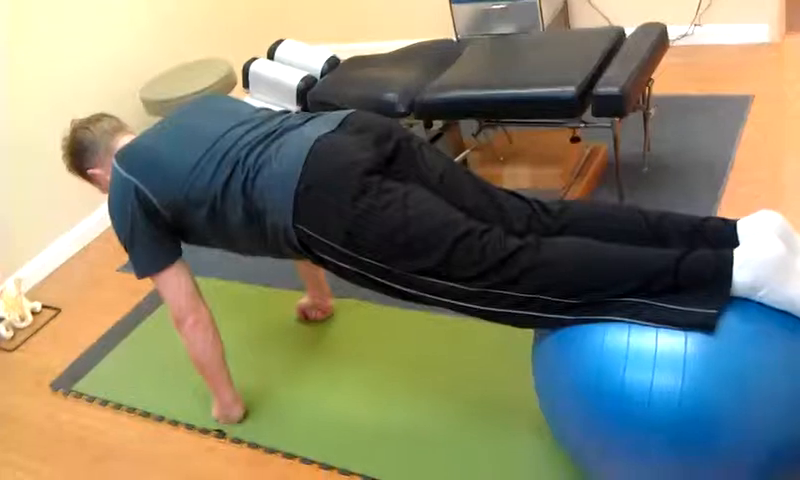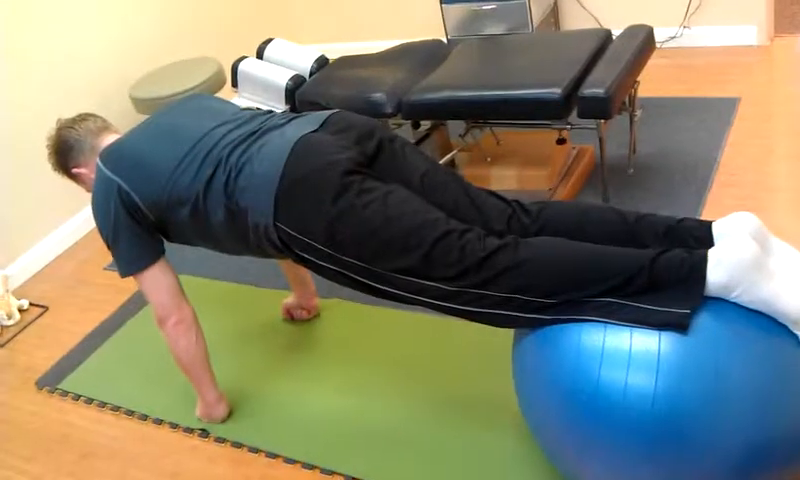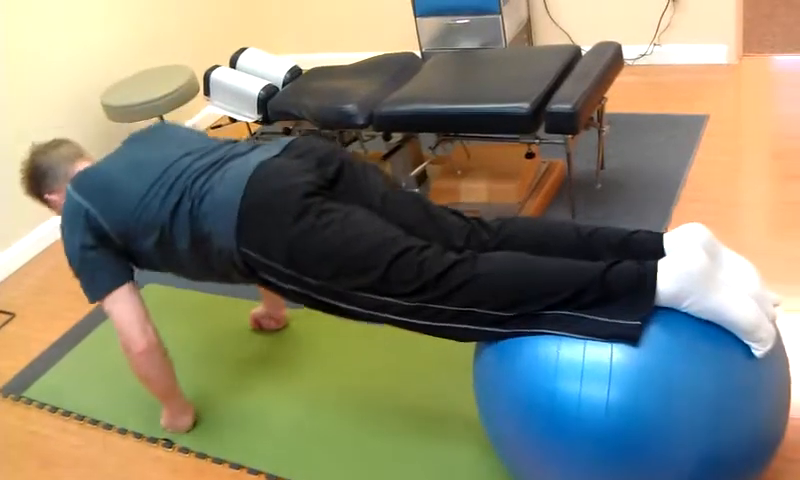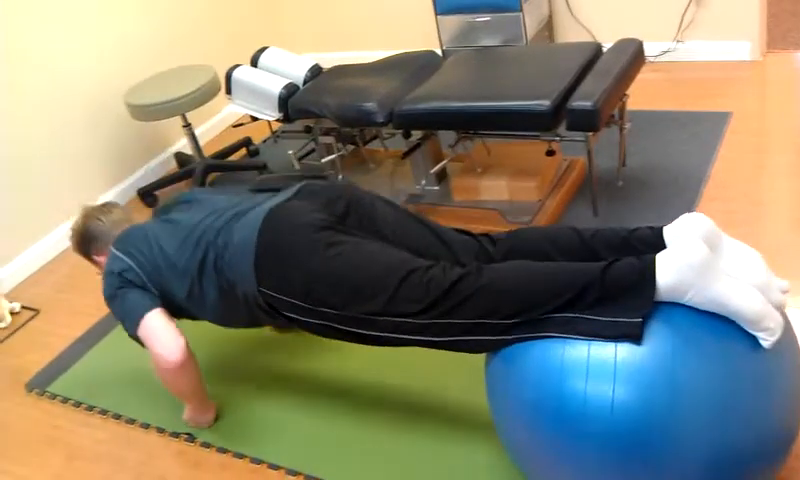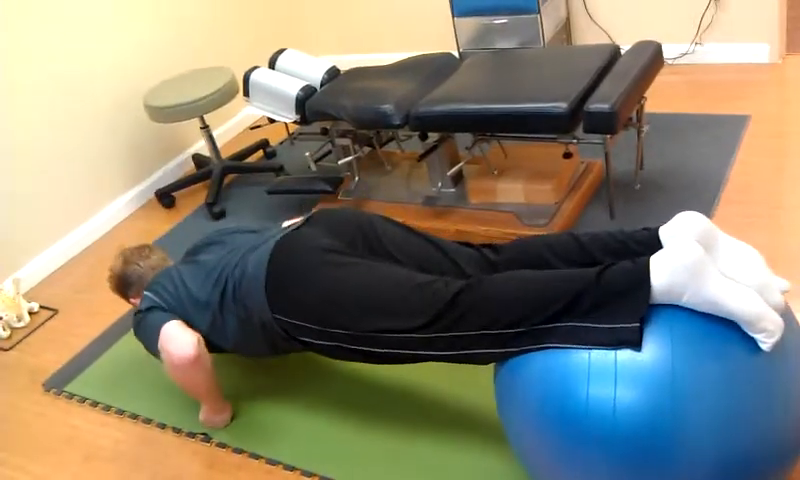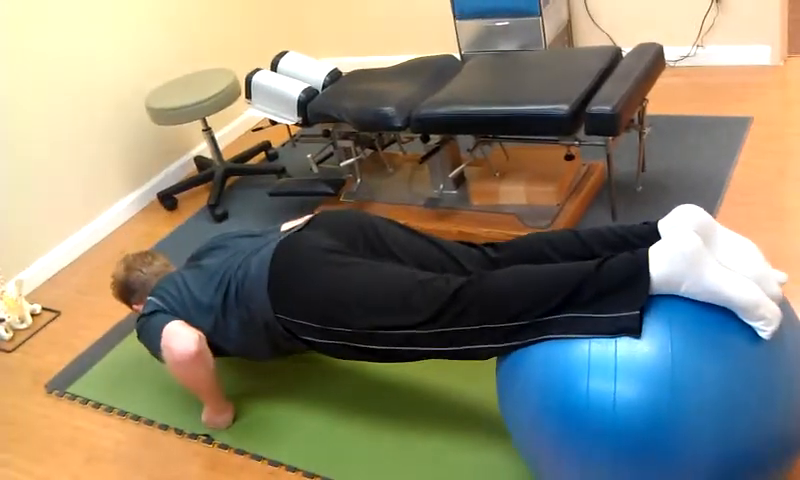
dt=0.5s
person 1, frame 1
left shoulder: (127, 193)
right shoulder: (198, 108)
left elbow: (189, 315)
left wrist: (226, 402)
right wrist: (319, 294)
left hip: (331, 199)
right hip: (357, 130)
left knee: (505, 273)
right knee: (531, 224)
left ankle: (732, 271)
right ankle: (736, 236)
person 1, frame 2
left shoulder: (111, 193)
right shoulder: (181, 107)
left elbow: (173, 313)
left wrist: (211, 401)
right wrist: (302, 292)
left hip: (312, 196)
right hip: (340, 130)
left knee: (486, 274)
right knee: (510, 224)
left ankle: (708, 274)
right ankle: (714, 236)
person 1, frame 3
left shoulder: (80, 218)
right shoulder: (146, 136)
left elbow: (139, 341)
left wrist: (176, 411)
right wrist: (274, 302)
left hip: (277, 221)
right hip: (302, 156)
left knee: (447, 288)
right knee: (473, 242)
left ankle: (660, 282)
right ankle: (667, 247)
person 1, frame 4
left shoulder: (121, 276)
right shoulder: (177, 203)
left elbow: (171, 353)
left wrist: (199, 408)
right wrist: (295, 307)
left hip: (290, 262)
right hip: (319, 198)
left knee: (457, 303)
right knee: (483, 258)
left ankle: (662, 278)
right ankle: (669, 239)
person 1, frame 5
left shoulder: (152, 308)
right shoulder: (206, 243)
left elbow: (185, 351)
right elbow: (302, 218)
left wrist: (214, 408)
left hip: (300, 289)
right hip: (335, 226)
left knee: (465, 316)
right knee: (491, 266)
left ankle: (657, 280)
right ankle: (670, 240)
person 1, frame 6
left shoulder: (154, 313)
right shoulder: (211, 248)
left elbow: (186, 348)
right elbow: (304, 220)
left wrist: (216, 409)
left hip: (302, 290)
right hip: (337, 230)
left knee: (466, 312)
right knee: (493, 266)
left ankle: (657, 271)
right ankle: (669, 234)
